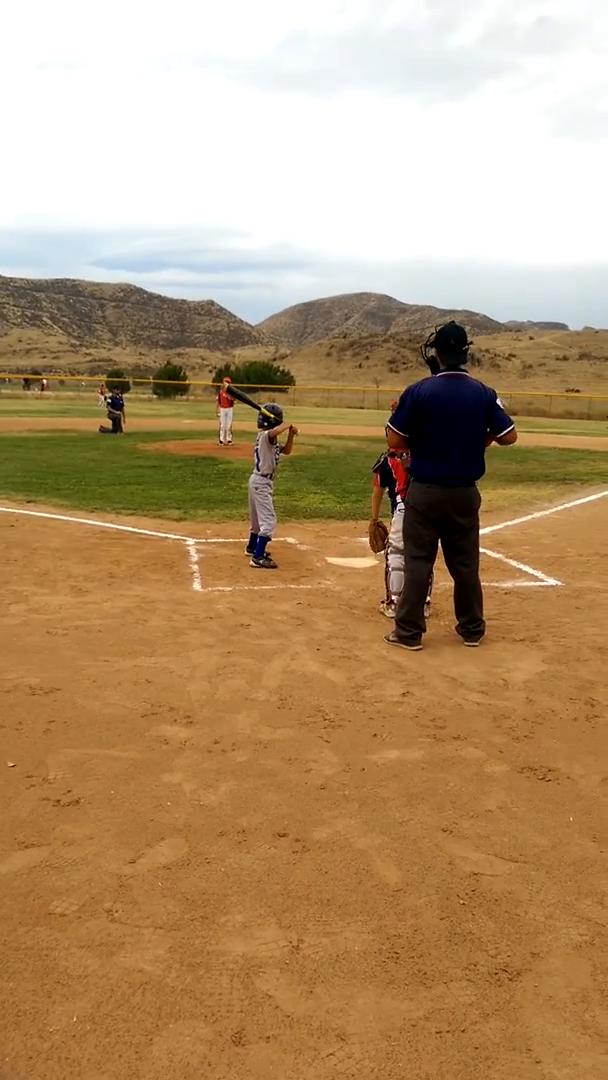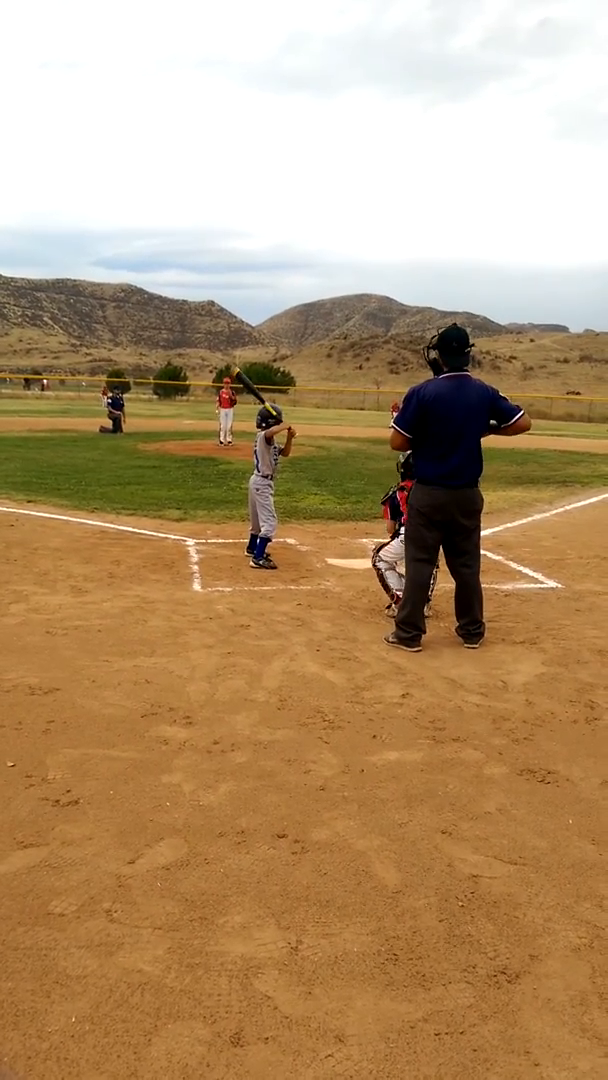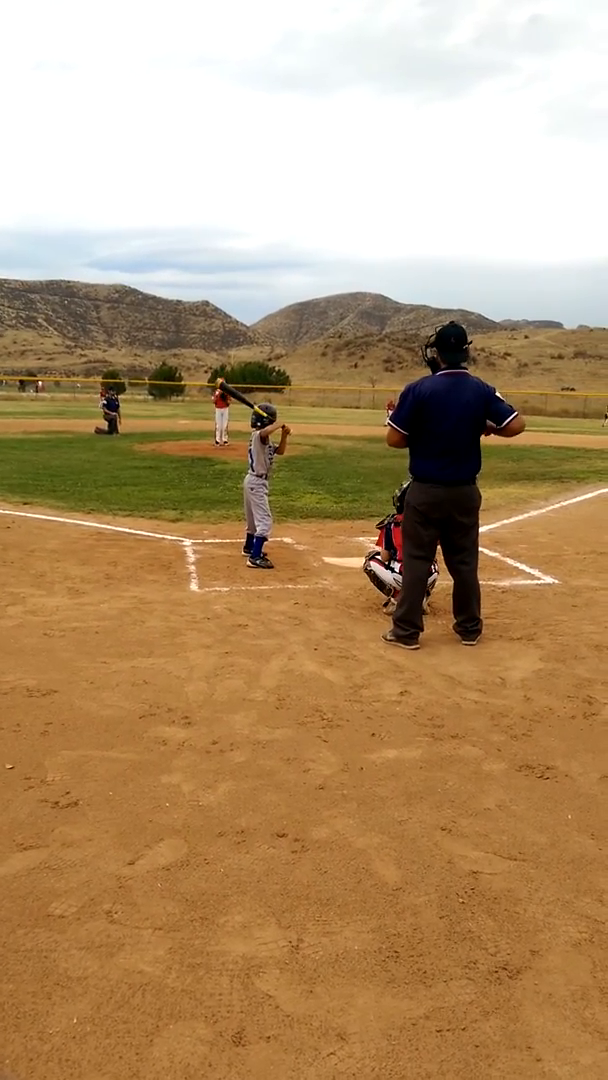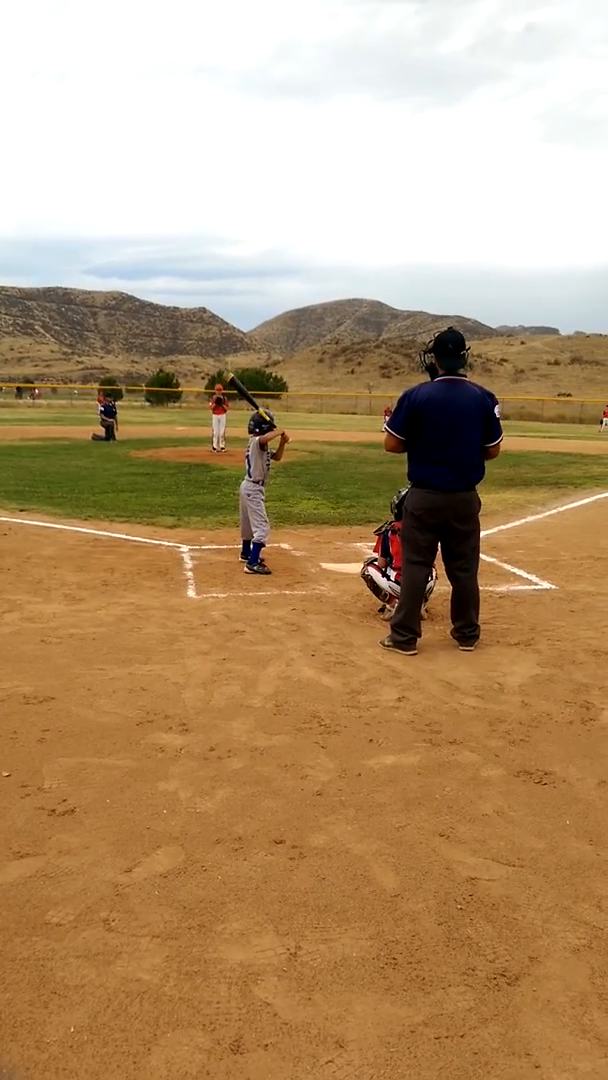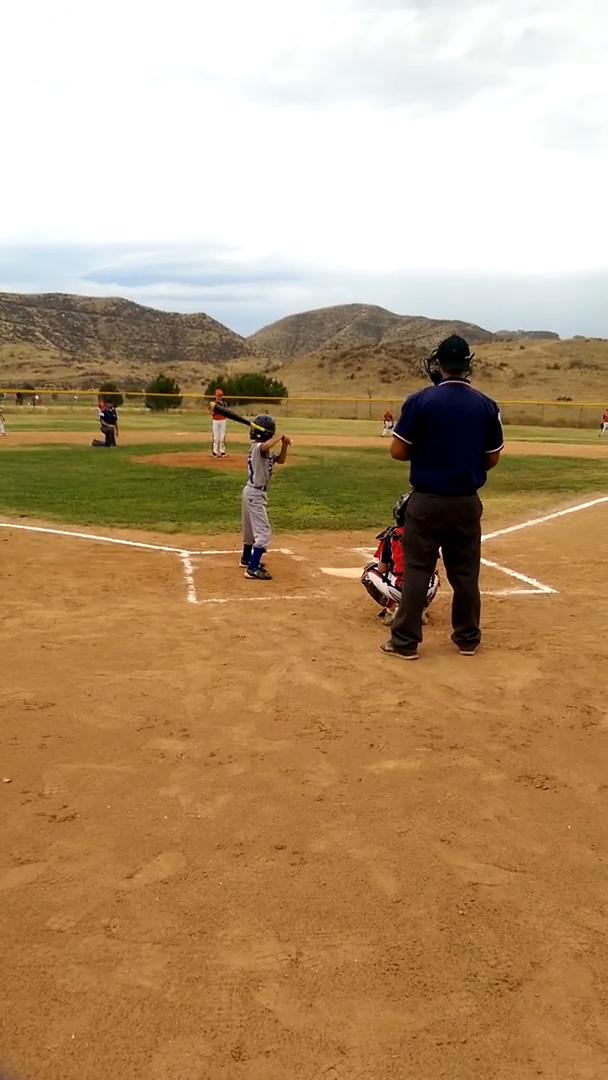
dt=0.5s
person 1, frame 1
left shoulder: (418, 392)
right shoulder: (483, 394)
left elbow: (394, 441)
right elbow: (509, 436)
left hip: (425, 492)
right hip: (465, 492)
left knee: (418, 563)
right knee: (465, 563)
left ankle: (409, 632)
right ankle: (472, 629)
person 1, frame 2
left shoulder: (422, 393)
right shoulder: (485, 393)
left elbow: (398, 442)
right elbow: (523, 423)
left hip: (428, 494)
right hip: (467, 494)
left knee: (419, 564)
right knee: (467, 564)
left ankle: (409, 633)
right ankle: (471, 630)
person 1, frame 3
left shoulder: (418, 390)
right shoulder: (482, 391)
left elbow: (394, 439)
right elbow: (515, 426)
right wrist: (487, 431)
left hip: (425, 491)
right hip: (465, 491)
left knee: (416, 561)
right knee: (465, 562)
left ankle: (407, 631)
right ankle: (469, 628)
person 1, frame 4
left shoulder: (416, 396)
right shoulder: (483, 398)
left elbow: (392, 444)
right elbow: (493, 450)
left hip: (424, 497)
right hip: (464, 498)
left knee: (415, 567)
right knee: (464, 568)
left ankle: (404, 637)
right ankle: (467, 633)
person 1, frame 5
left shoulder: (421, 400)
right shoulder: (486, 405)
left elbow: (398, 451)
right elbow: (492, 459)
left hip: (426, 501)
right hip: (466, 502)
left knee: (417, 571)
right knee: (465, 572)
left ankle: (405, 641)
right ankle: (467, 638)
